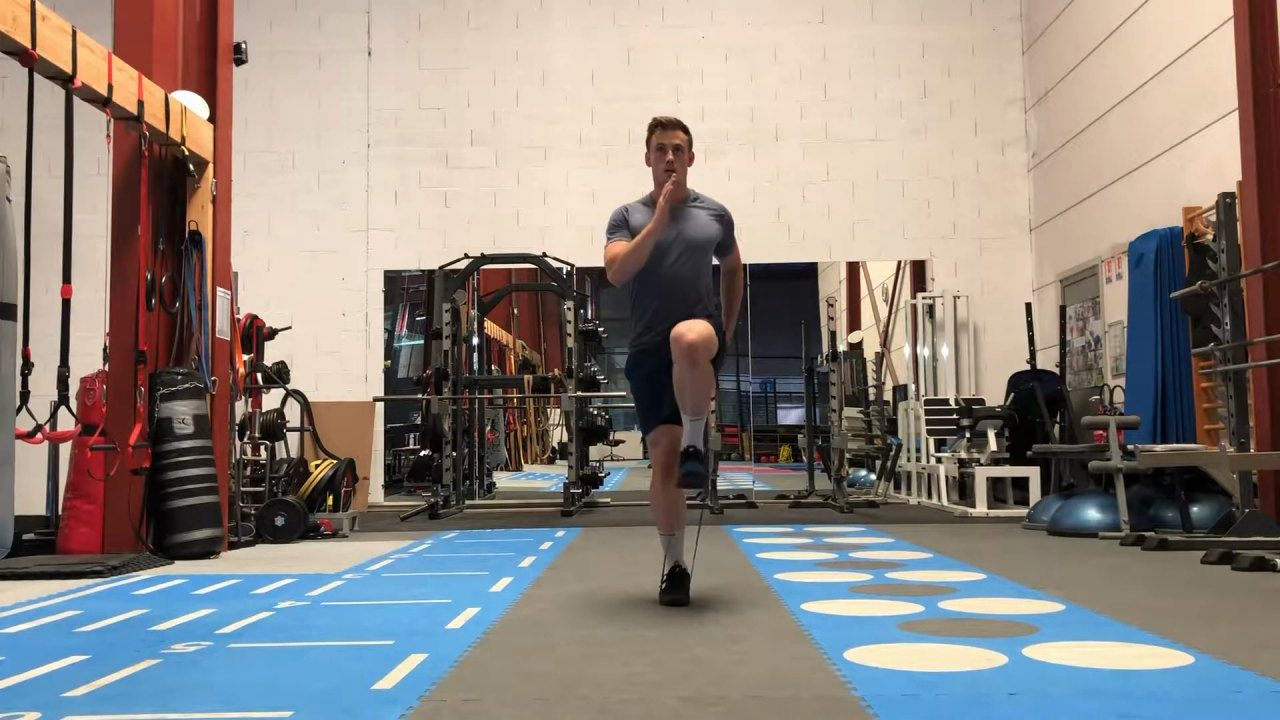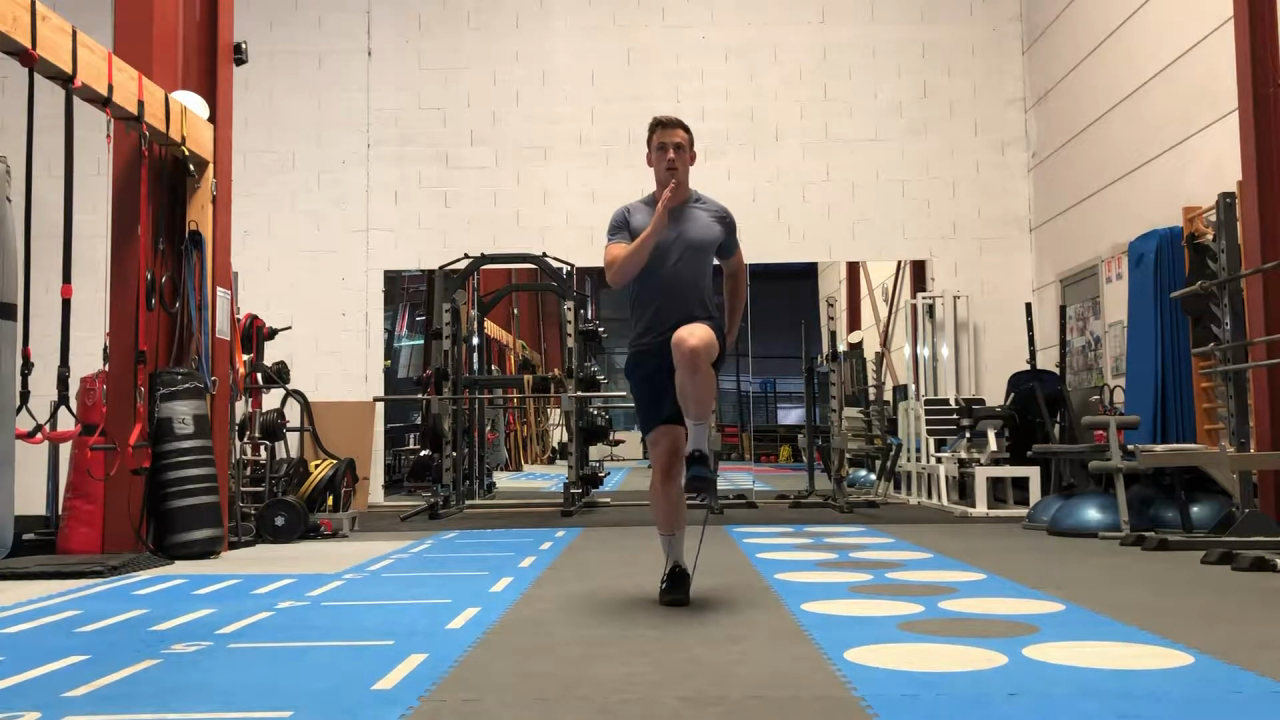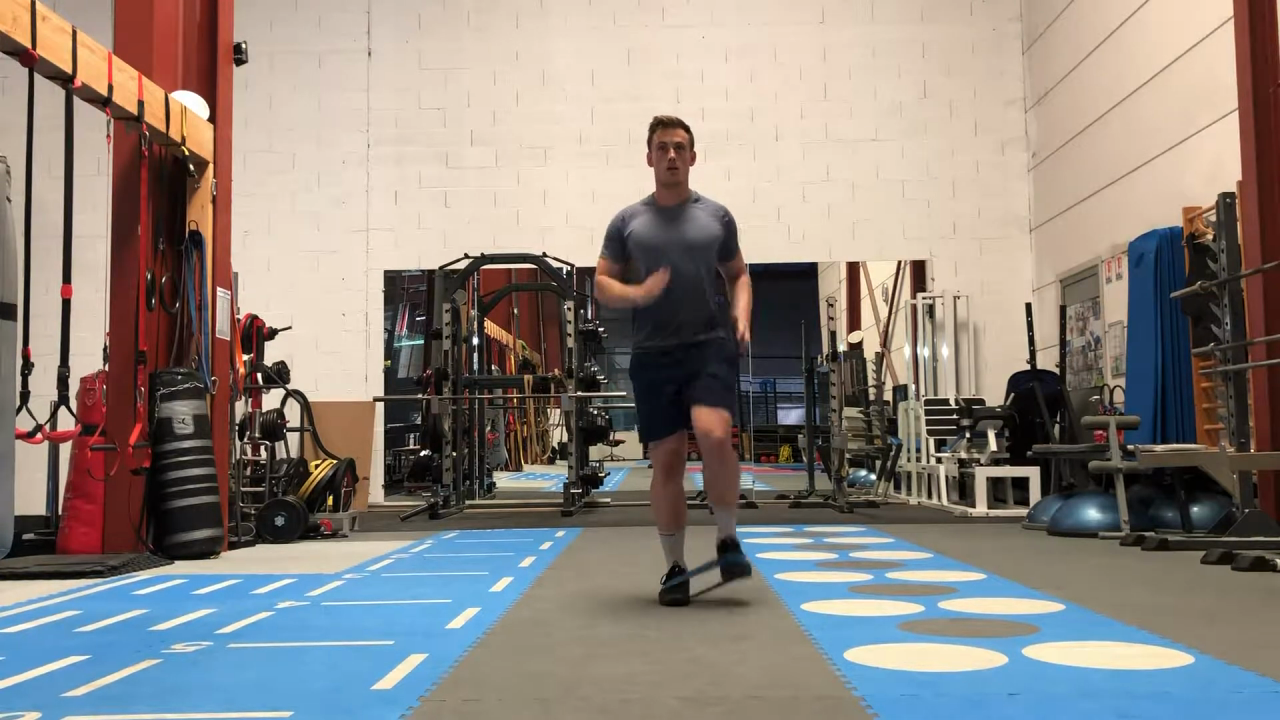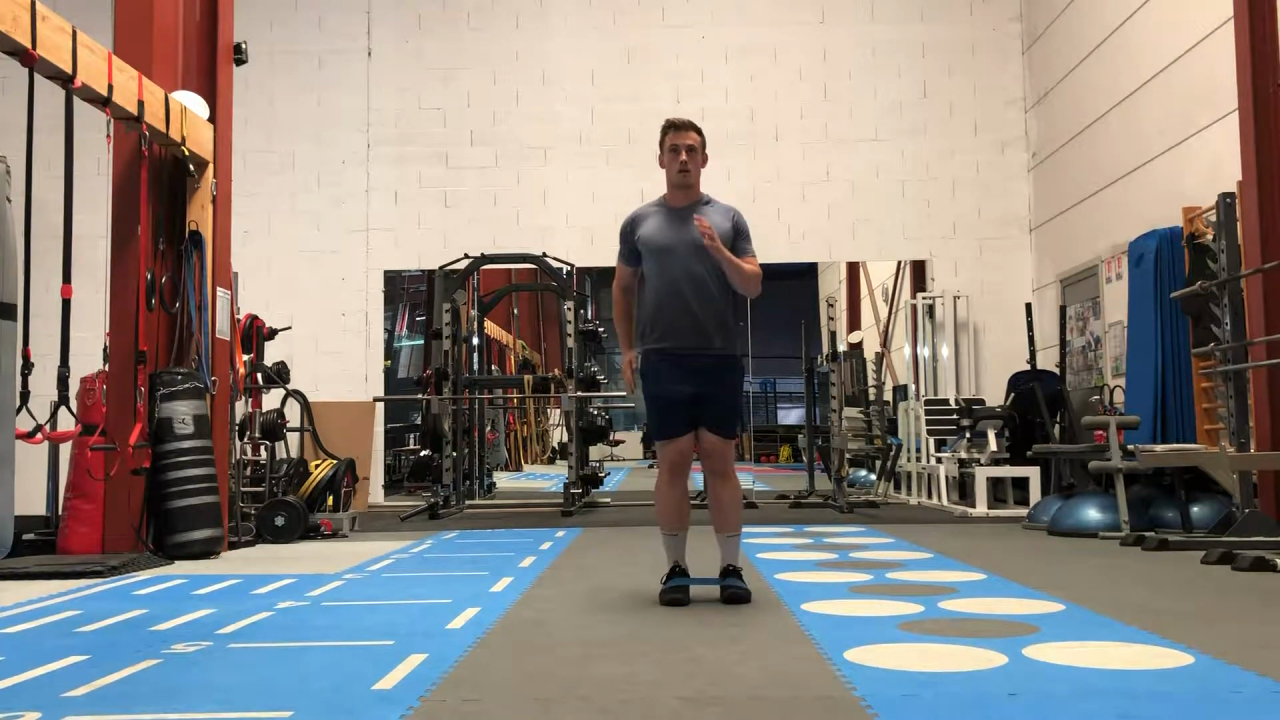
dt=0.3s
person 1, frame 1
left shoulder: (715, 214)
right shoulder: (628, 215)
left elbow: (733, 270)
right elbow: (615, 271)
left wrist: (726, 328)
right wrist: (657, 221)
left hip: (699, 331)
right hip: (648, 348)
left knee: (686, 340)
right knee: (662, 458)
left ankle: (694, 445)
right ankle: (674, 568)
person 1, frame 2
left shoulder: (717, 215)
right shoulder: (629, 216)
left elbow: (735, 272)
right elbow: (615, 275)
left wrist: (730, 333)
right wrist: (657, 223)
left hip: (700, 331)
right hip: (648, 349)
left knee: (689, 345)
right knee: (663, 459)
left ankle: (698, 450)
right ankle: (675, 568)
person 1, frame 3
left shoulder: (717, 215)
right shoulder: (628, 221)
left elbow: (738, 274)
right elbow: (601, 282)
left wrist: (742, 316)
right wrist: (636, 294)
left hip: (709, 345)
right hip: (653, 356)
left knee: (716, 437)
right knee: (667, 462)
left ankle: (728, 538)
right ankle: (675, 568)
person 1, frame 4
left shoulder: (727, 218)
right shoulder: (638, 222)
left elbow: (753, 284)
right elbow: (623, 287)
left wrist: (719, 251)
right wrist: (628, 348)
left hip: (719, 358)
right hip: (662, 360)
left knee: (720, 462)
right knee: (672, 463)
left ankle: (730, 567)
right ankle: (675, 568)
